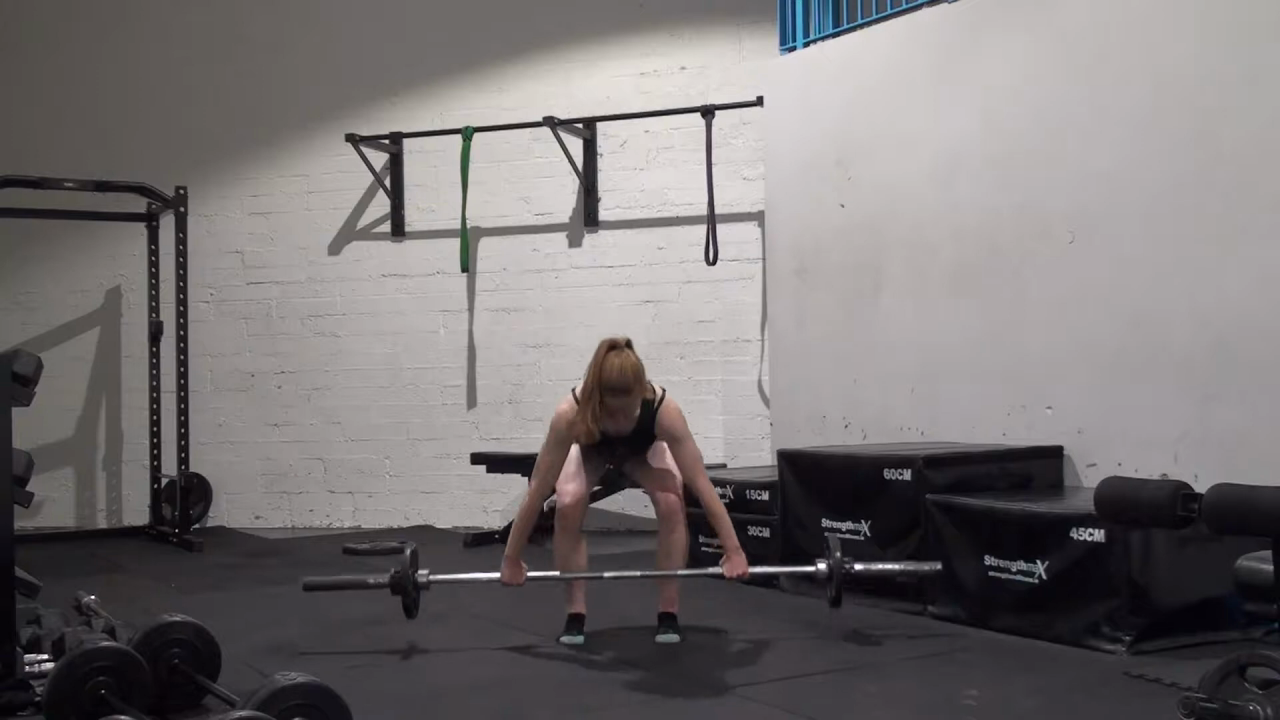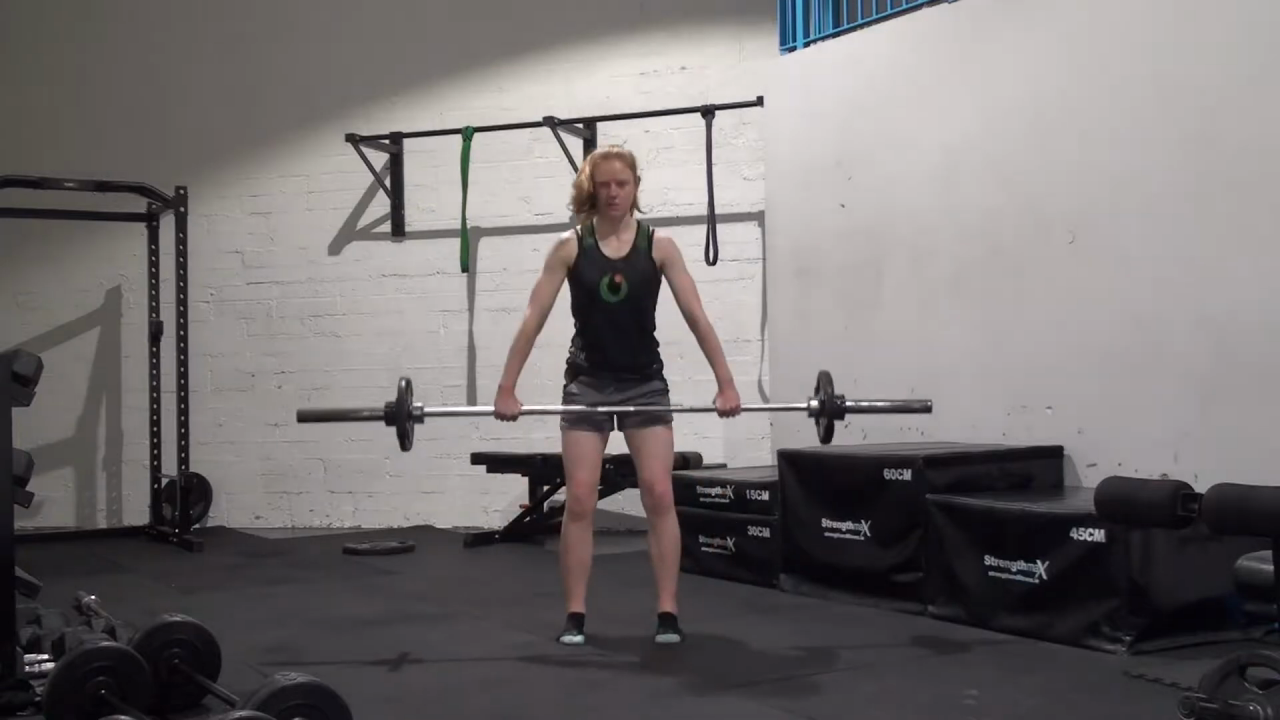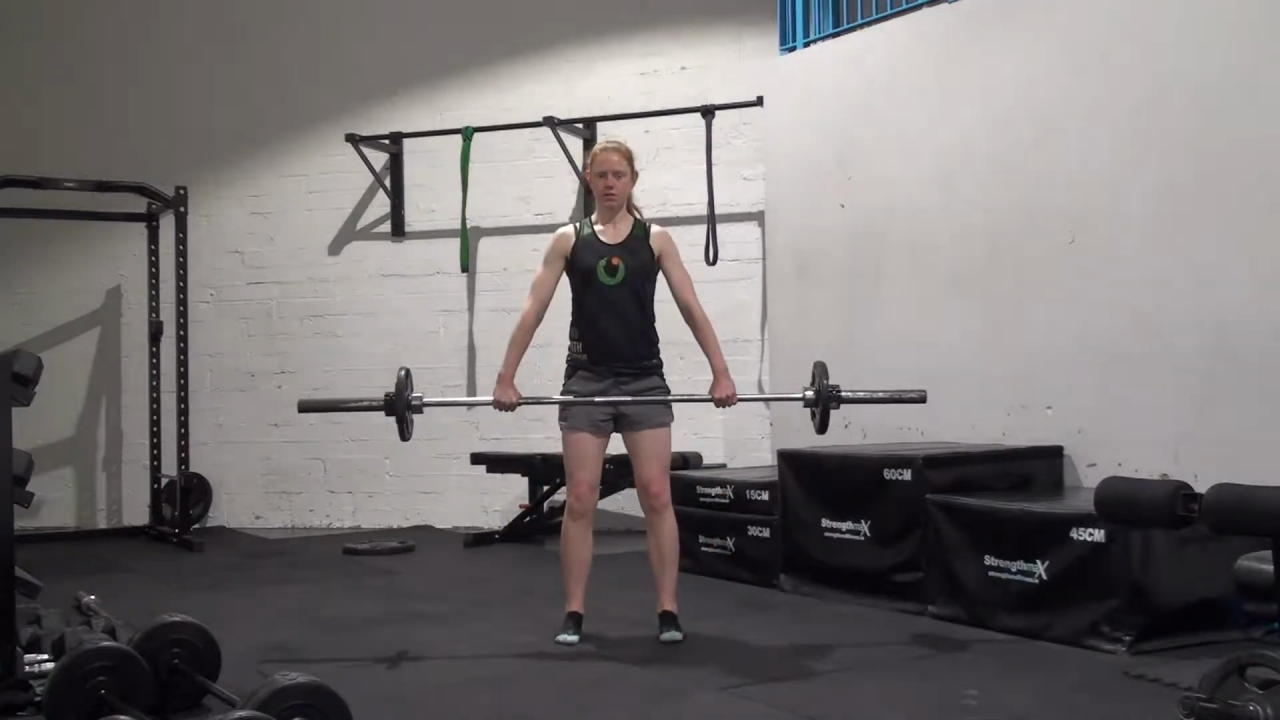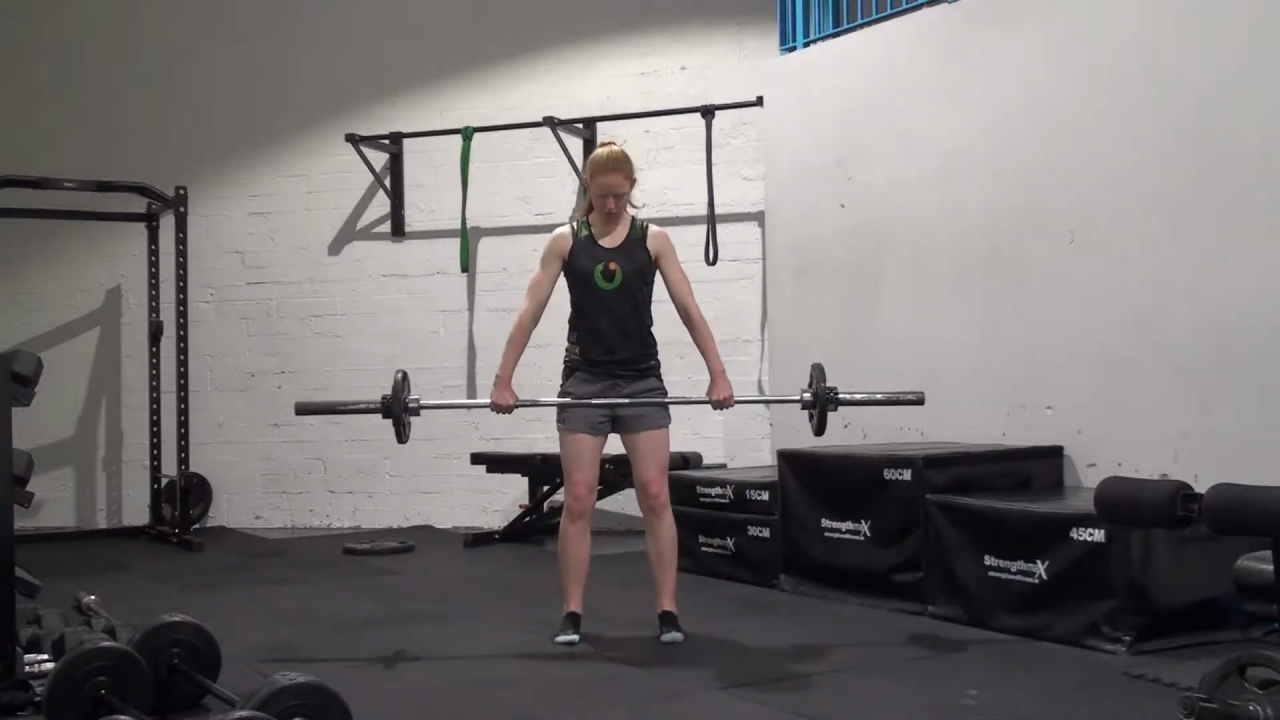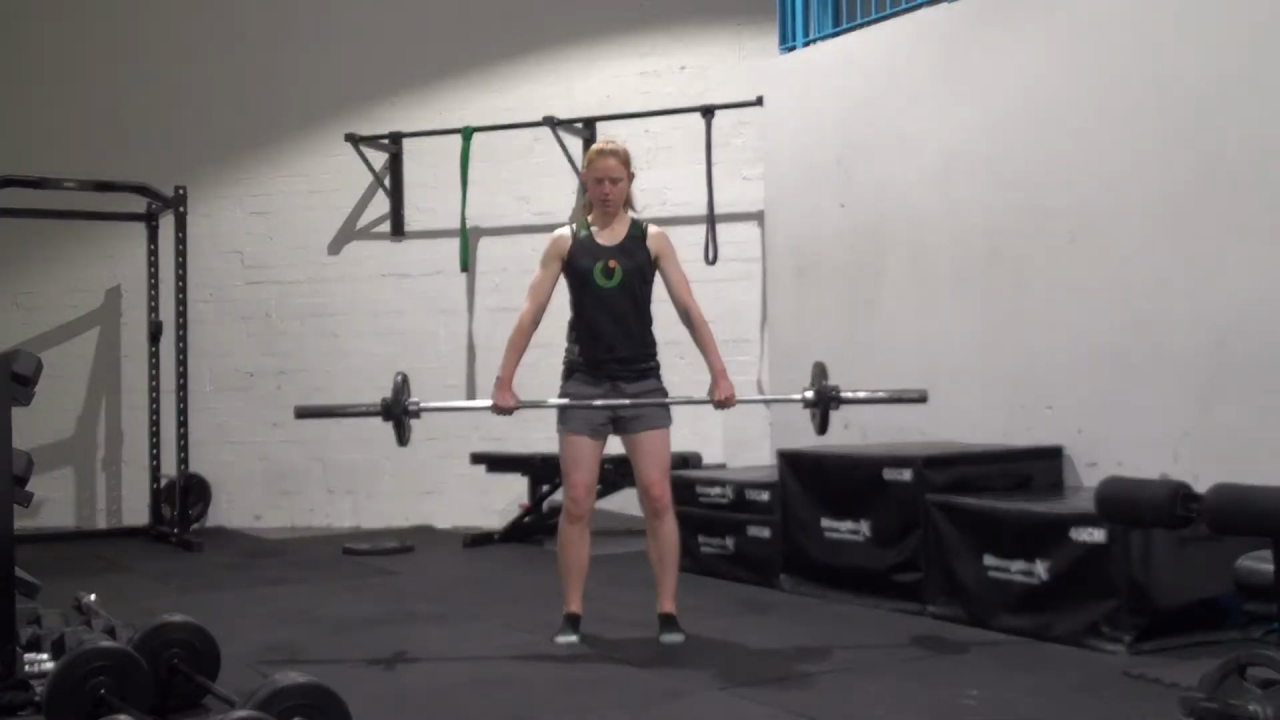
dt=0.7s
person 1, frame 1
left shoulder: (664, 410)
right shoulder: (571, 414)
left elbow: (700, 484)
right elbow: (538, 490)
left wrist: (733, 550)
right wrist: (512, 558)
left hip: (646, 444)
right hip: (590, 446)
left knee: (671, 504)
right knee: (568, 506)
left ankle: (668, 614)
right ankle: (575, 614)
person 1, frame 2
left shoulder: (659, 244)
right shoulder: (569, 246)
left elbow: (696, 316)
right elbow: (533, 319)
left wrist: (726, 382)
right wrist: (506, 387)
left hip: (645, 384)
right hip: (587, 383)
left knee: (659, 496)
right knee: (579, 500)
left ankle: (668, 612)
right ankle: (575, 615)
person 1, frame 3
left shoulder: (655, 238)
right shoulder: (569, 239)
left elbow: (691, 308)
right elbow: (534, 309)
left wrist: (721, 372)
right wrist: (506, 376)
left hip: (644, 379)
right hip: (587, 379)
left knee: (657, 495)
right knee: (580, 498)
left ankle: (668, 610)
right ankle: (574, 613)
person 1, frame 4
left shoulder: (653, 239)
right shoulder: (565, 239)
left elbow: (689, 309)
right elbow: (530, 311)
left wrist: (718, 374)
right wrist: (503, 379)
left hip: (642, 380)
right hip: (584, 380)
left knee: (656, 497)
right knee: (578, 499)
left ankle: (668, 611)
right ankle: (572, 613)
person 1, frame 5
left shoulder: (652, 239)
right shoulder: (565, 241)
left elbow: (688, 309)
right elbow: (531, 313)
left wrist: (719, 374)
right wrist: (504, 380)
left hip: (641, 381)
right hip: (583, 382)
left knee: (657, 498)
right knee: (576, 502)
left ankle: (667, 612)
right ankle: (572, 614)
